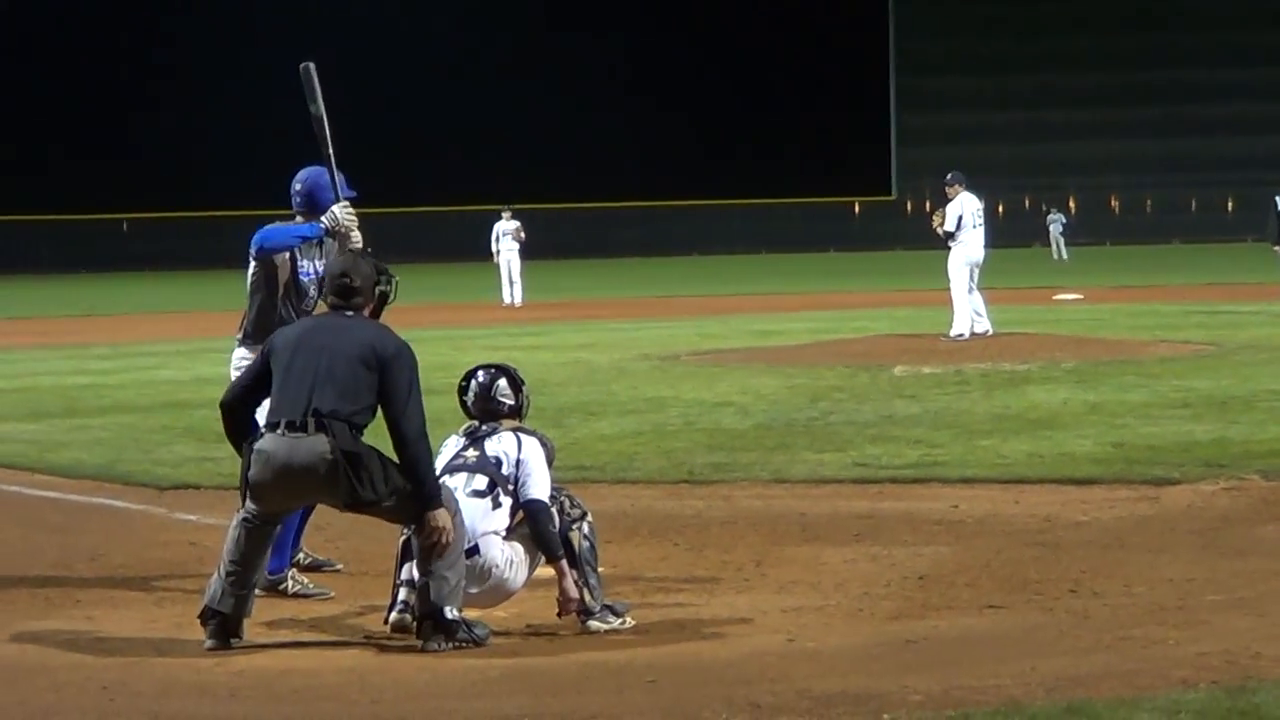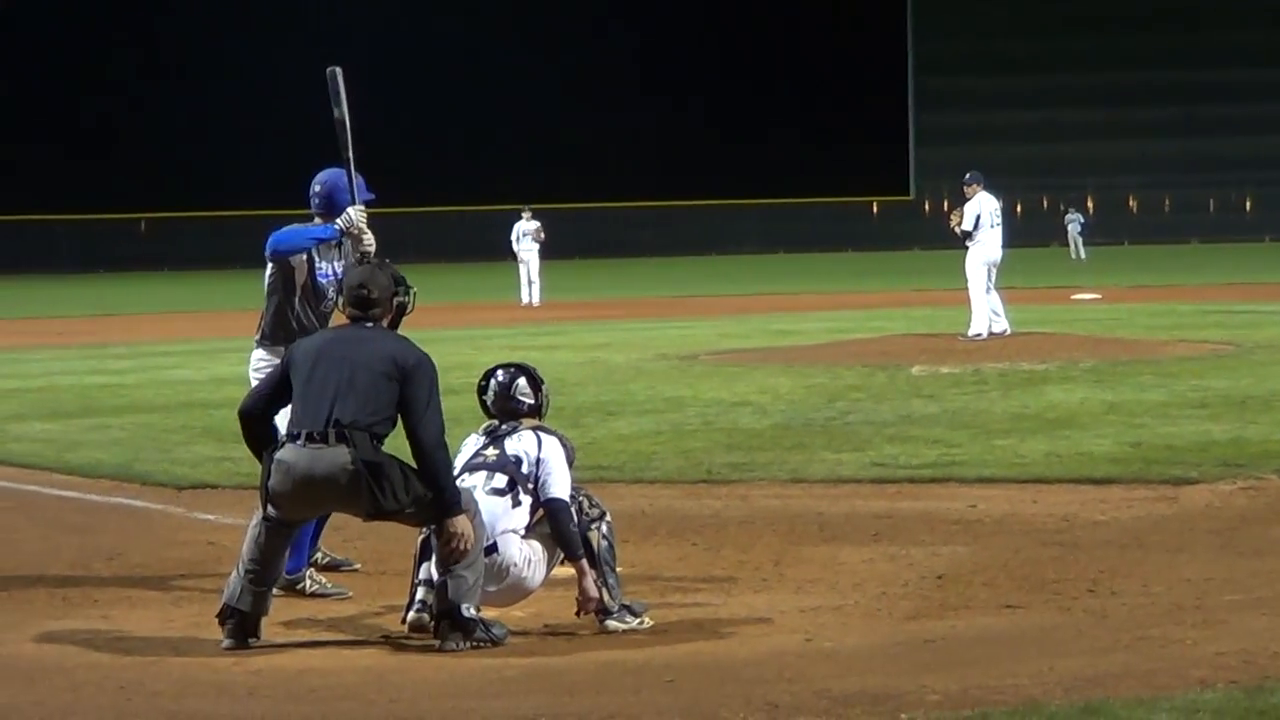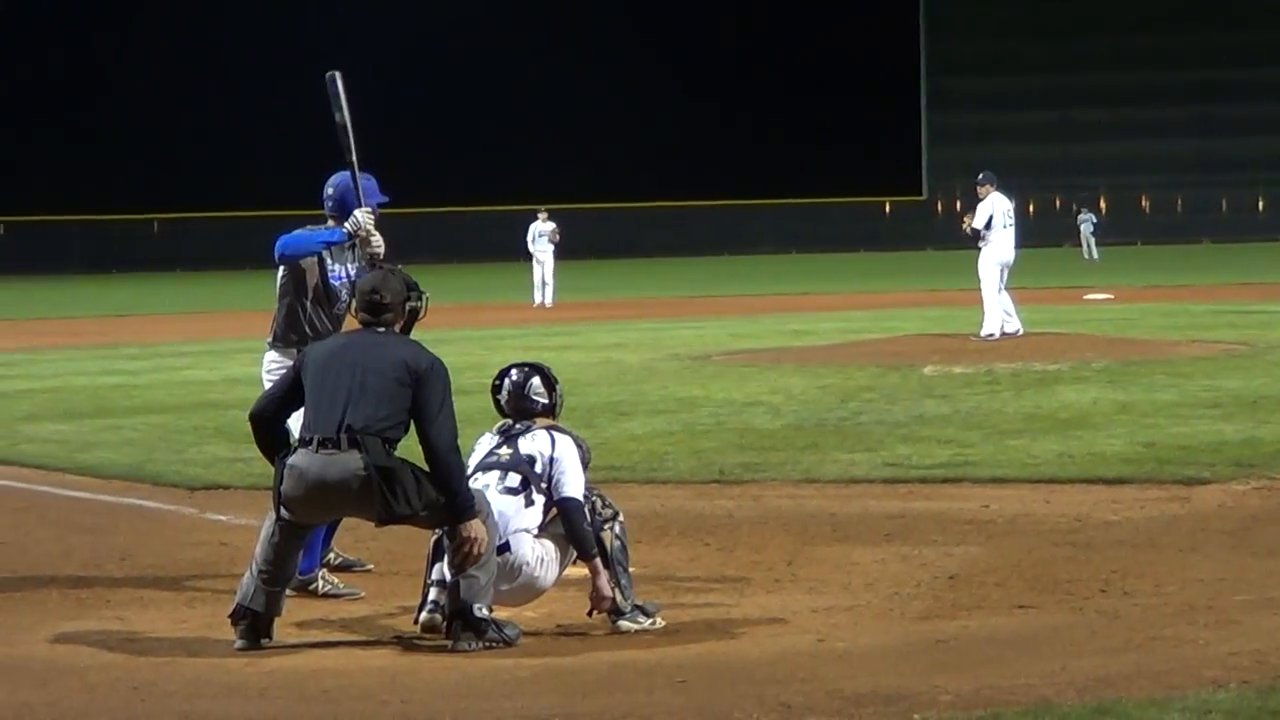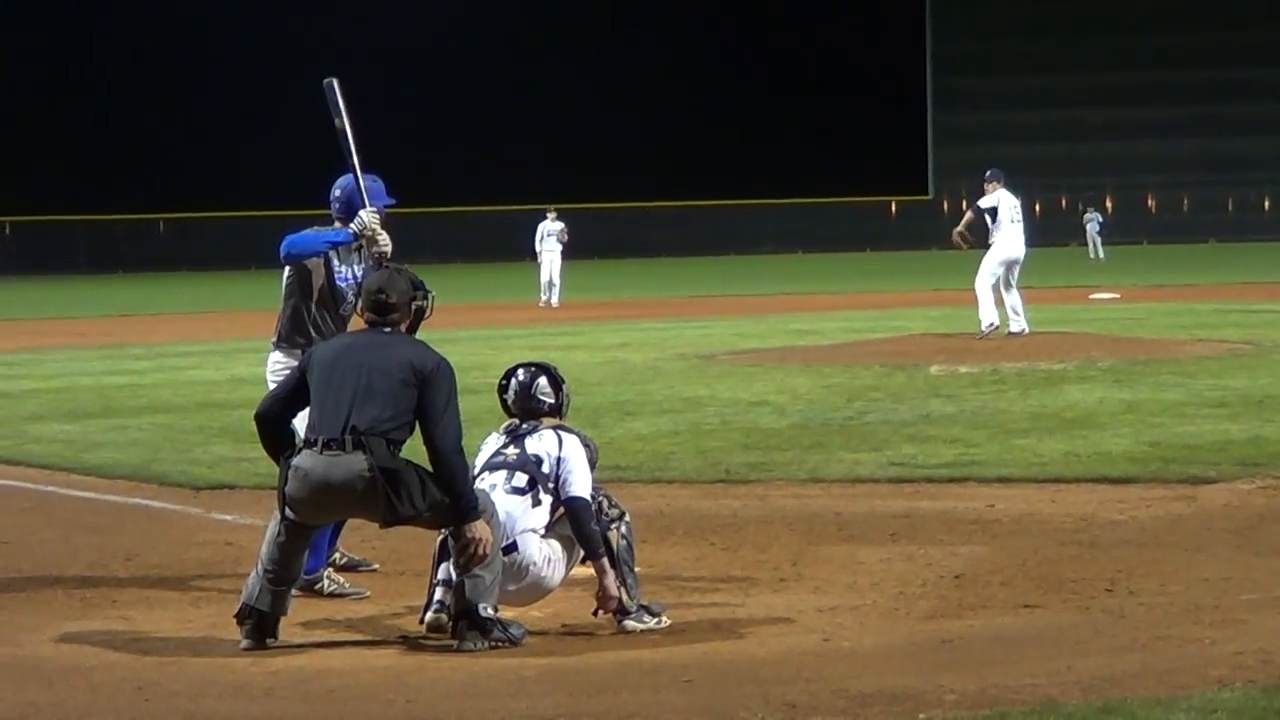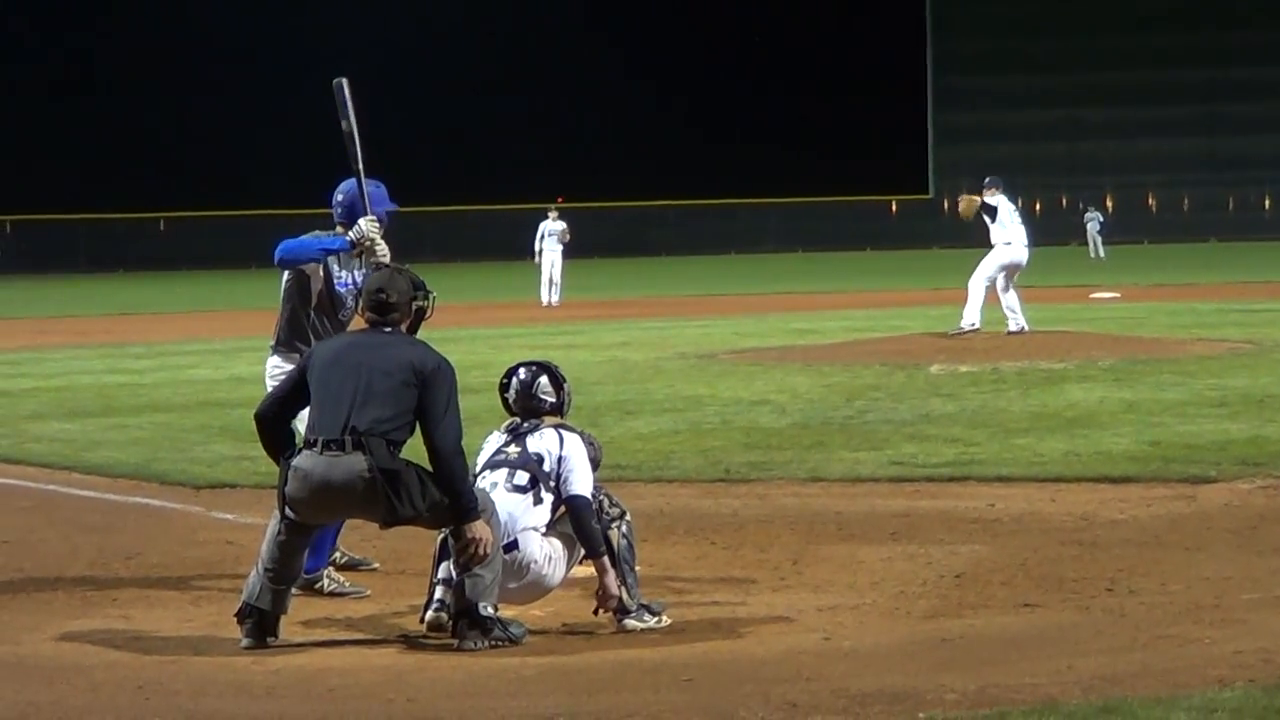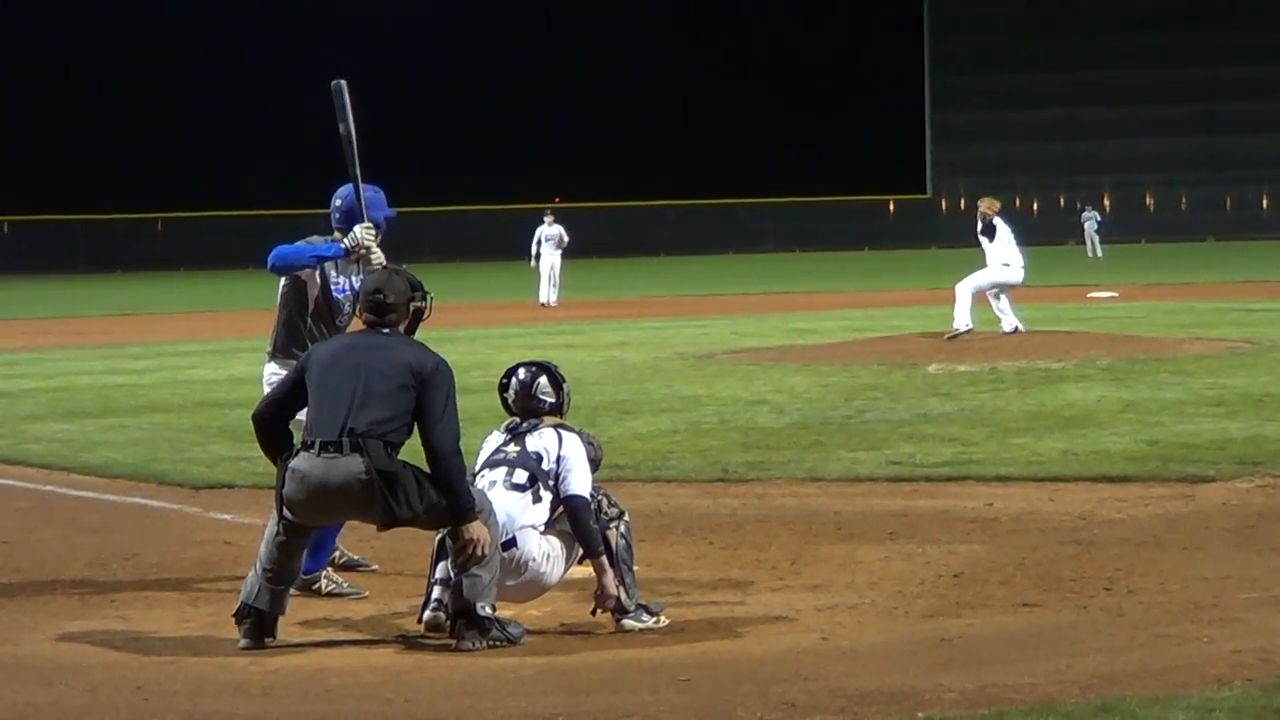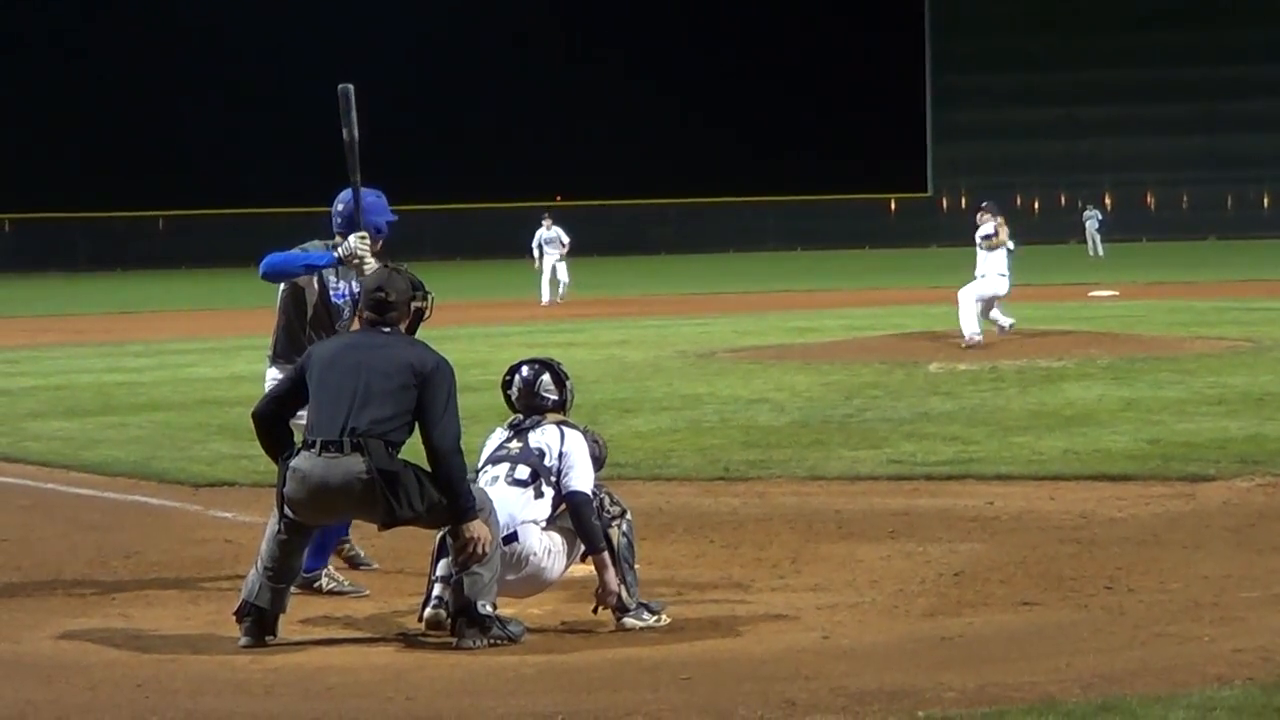
dt=0.2s
person 1, frame 1
left shoulder: (324, 243)
right shoulder: (279, 239)
right elbow: (261, 243)
left wrist: (351, 251)
right wrist: (323, 227)
left ankle: (290, 550)
right ankle: (275, 573)
person 1, frame 2
left shoulder: (343, 244)
right shoulder: (297, 239)
right elbow: (275, 246)
left wrist: (366, 256)
right wrist: (337, 230)
right hip: (280, 365)
left ankle: (308, 549)
right ankle: (292, 572)
person 1, frame 3
left shoulder: (354, 246)
right shoulder: (310, 243)
right elbow: (283, 249)
left wrist: (376, 258)
right wrist: (345, 233)
right hip: (292, 366)
left ankle: (321, 550)
right ankle: (305, 573)
person 1, frame 4
left shoulder: (361, 249)
right shoulder: (317, 243)
right elbow: (289, 249)
left wrist: (383, 257)
right wrist: (351, 234)
right hip: (297, 367)
left ankle: (327, 550)
right ankle: (311, 573)
person 1, frame 5
left shoulder: (361, 254)
right shoulder: (317, 247)
right elbow: (283, 254)
left wrist: (382, 265)
right wrist: (348, 242)
right hip: (294, 371)
left ankle: (327, 548)
right ankle: (312, 572)
person 1, frame 6
left shoulder: (359, 259)
right shoulder: (315, 252)
right elbow: (276, 259)
left wrist: (378, 273)
right wrist: (343, 250)
right hip: (292, 377)
left ankle: (326, 546)
right ankle: (311, 573)
person 1, frame 7
left shoulder: (362, 266)
right shoulder: (314, 257)
right elbow: (269, 267)
right wrist: (337, 257)
left ankle: (337, 537)
right ankle: (312, 571)
person 2, frame 1
left shoulder: (287, 335)
right shoulder: (388, 344)
left elbow: (234, 403)
right elbow: (408, 430)
left wrist: (255, 458)
right wrist: (432, 502)
left hip: (271, 456)
right hip: (332, 456)
left knee: (254, 514)
right knee: (440, 506)
left ankle: (220, 621)
right ankle: (442, 621)
person 2, frame 2
left shoulder: (306, 346)
right shoulder: (408, 355)
left elbow: (252, 411)
right elbow: (428, 441)
left wrist: (275, 465)
right wrist: (453, 510)
left hip: (291, 468)
right hip: (353, 467)
left knee: (273, 512)
right knee: (462, 508)
left ankle: (238, 620)
right ankle: (459, 620)
person 2, frame 3
left shoulder: (318, 350)
right shoulder: (421, 360)
left elbow: (263, 414)
right elbow: (441, 445)
left wrist: (288, 469)
right wrist: (466, 514)
left hip: (304, 475)
right hip: (366, 473)
left knee: (286, 515)
right knee: (476, 509)
left ankle: (251, 620)
right ankle: (472, 621)
person 2, frame 4
left shoulder: (324, 350)
right shoulder: (427, 360)
left elbow: (268, 415)
right elbow: (445, 446)
left wrist: (294, 470)
right wrist: (470, 516)
left hip: (309, 475)
right hip: (372, 475)
left knee: (291, 516)
right knee: (480, 509)
left ankle: (257, 621)
right ankle: (477, 620)
person 2, frame 5
left shoulder: (324, 350)
right shoulder: (428, 361)
left elbow: (268, 415)
right elbow: (445, 446)
left wrist: (294, 469)
right wrist: (469, 516)
left hip: (309, 475)
right hip: (372, 475)
left knee: (290, 514)
right knee: (479, 508)
left ankle: (257, 620)
right ankle: (478, 620)
person 2, frame 6
left shoulder: (322, 351)
right shoulder: (426, 362)
left elbow: (266, 416)
right elbow: (442, 447)
left wrist: (292, 470)
right wrist: (467, 516)
left hip: (307, 477)
right hip: (370, 477)
left knee: (289, 515)
right knee: (477, 508)
left ankle: (255, 620)
right ankle: (475, 620)
person 2, frame 7
left shoulder: (322, 350)
right shoulder: (427, 361)
left elbow: (266, 414)
right elbow: (443, 446)
left wrist: (293, 469)
right wrist: (468, 516)
left hip: (309, 477)
right hip: (372, 477)
left knee: (289, 514)
right knee: (478, 507)
left ankle: (255, 619)
right ankle: (476, 619)
person 3, frame 1
left shoulder: (452, 443)
right shoulder: (524, 442)
right elbow: (538, 515)
right wrist: (565, 577)
right hip: (491, 577)
right knee: (566, 507)
left ankle: (405, 606)
right ankle: (593, 610)
person 3, frame 2
left shoulder: (472, 441)
right shoulder: (543, 440)
right elbow: (558, 514)
right wrist: (584, 575)
right hip: (510, 576)
right knee: (585, 507)
left ankle: (422, 606)
right ankle: (612, 610)
person 3, frame 3
left shoulder: (485, 441)
right shoulder: (557, 440)
right elbow: (572, 513)
right wrist: (599, 575)
right hip: (523, 574)
right knee: (599, 508)
left ankle: (435, 606)
right ankle: (624, 610)
person 3, frame 4
left shoulder: (492, 441)
right shoulder: (564, 440)
right elbow: (579, 513)
right wrist: (605, 574)
right hip: (529, 574)
right knee: (605, 508)
left ankle: (441, 606)
right ankle: (630, 610)
person 3, frame 5
left shoulder: (494, 440)
right shoulder: (566, 439)
right elbow: (580, 512)
right wrist: (606, 572)
right hip: (530, 573)
right knee: (606, 507)
left ankle: (441, 605)
right ankle: (630, 609)
person 3, frame 6
left shoulder: (494, 439)
right shoulder: (565, 439)
right elbow: (579, 511)
right wrist: (604, 572)
right hip: (529, 570)
right knee: (605, 507)
left ankle: (438, 605)
right ankle: (628, 609)
person 3, frame 7
left shoulder: (497, 436)
right shoulder: (567, 435)
right elbow: (580, 506)
right wrist: (606, 568)
right hip: (530, 565)
right knee: (607, 506)
left ankle: (439, 603)
right ankle: (628, 608)
person 4, frame 1
left shoulder: (954, 205)
right shoulder: (975, 200)
left elbow: (948, 235)
left wrist: (938, 227)
right wrist: (946, 222)
left hip: (962, 251)
right hip: (978, 250)
left knee: (959, 290)
right knee: (971, 289)
left ankle: (960, 331)
right ankle: (982, 327)
person 4, frame 2
left shoulder: (972, 204)
right shoulder: (993, 200)
left elbow: (965, 234)
left wrist: (956, 226)
right wrist: (964, 221)
left hip: (980, 250)
right hip: (996, 249)
left knee: (977, 290)
right knee: (988, 289)
left ankle: (978, 330)
right ankle: (1000, 326)
person 4, frame 3
left shoulder: (986, 204)
right shoulder: (1005, 201)
left elbow: (975, 232)
left wrist: (967, 227)
right wrist: (974, 227)
left hip: (992, 250)
right hip: (1008, 250)
left knee: (989, 290)
right knee: (999, 289)
left ankle: (991, 331)
right ankle: (1013, 327)
person 4, frame 4
left shoulder: (994, 198)
right shoulder: (1012, 198)
left elbow: (974, 209)
left wrist: (960, 227)
left hip: (1003, 246)
right hip: (1019, 247)
left knee: (983, 282)
right knee: (1008, 287)
left ankle: (989, 321)
right ankle: (1019, 326)
person 4, frame 5
left shoulder: (996, 201)
right shoulder: (1008, 204)
left elbow: (981, 201)
left hip: (1006, 249)
right hip: (1022, 252)
left knee: (977, 282)
right knee: (1004, 286)
left ankle: (970, 322)
right ankle: (1018, 324)
person 4, frame 6
left shoulder: (985, 225)
right shoulder: (1001, 226)
left elbow: (986, 217)
left wrist: (987, 211)
left hip: (1003, 270)
right hip: (1017, 273)
left knee: (963, 288)
right knee: (994, 292)
left ankle: (962, 325)
right ankle: (1011, 325)
person 4, frame 7
left shoulder: (984, 229)
right shoulder: (982, 232)
left hip: (996, 283)
right hip: (983, 282)
left knee: (964, 295)
right knee: (984, 310)
left ankle: (972, 335)
right ankle: (1005, 322)
